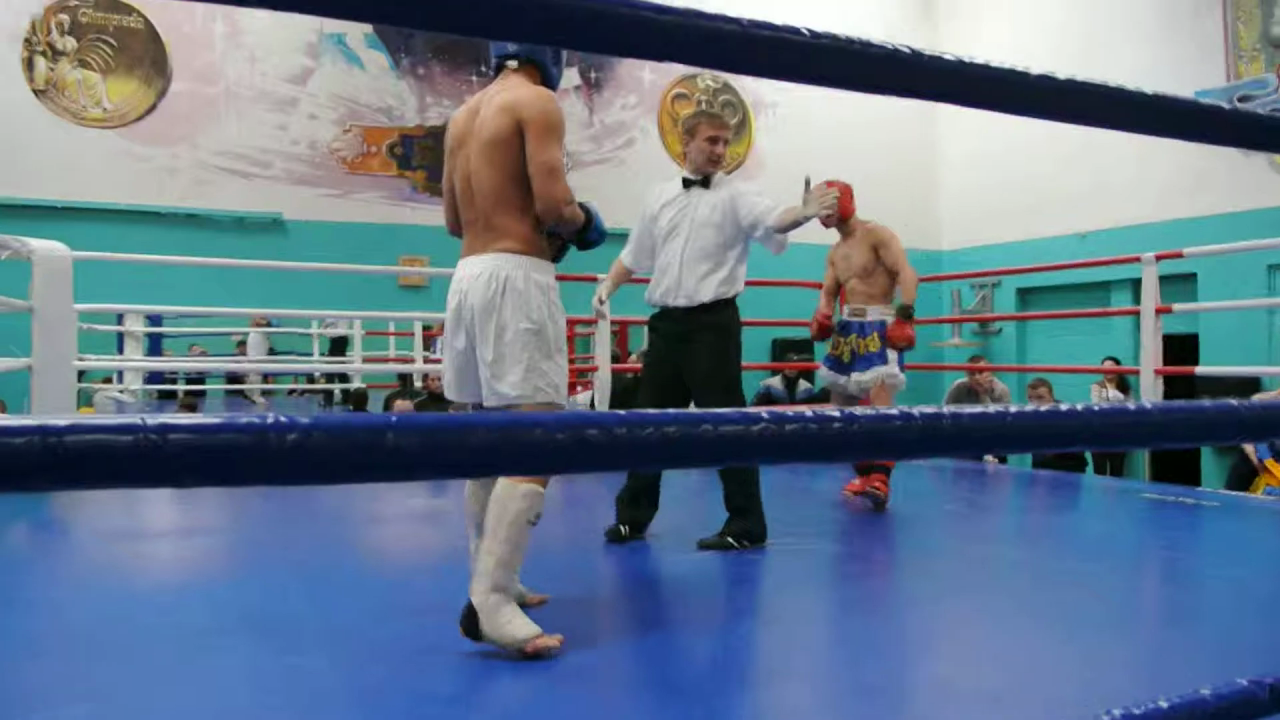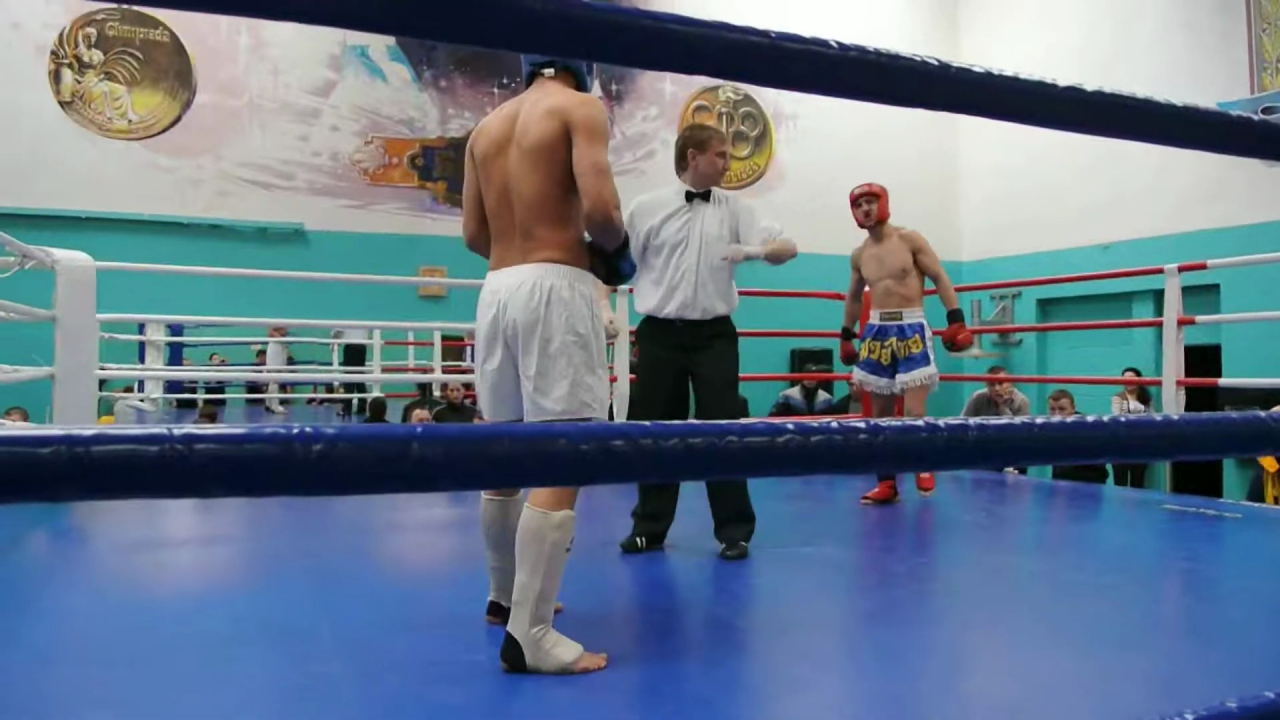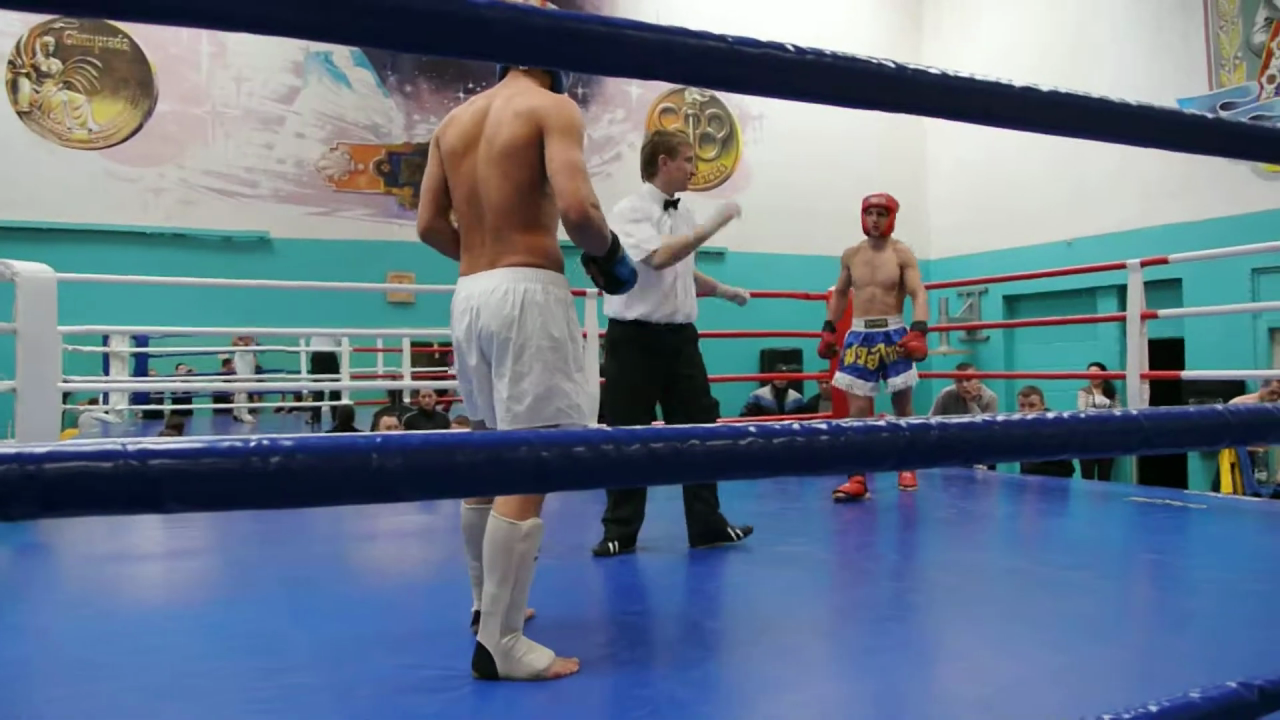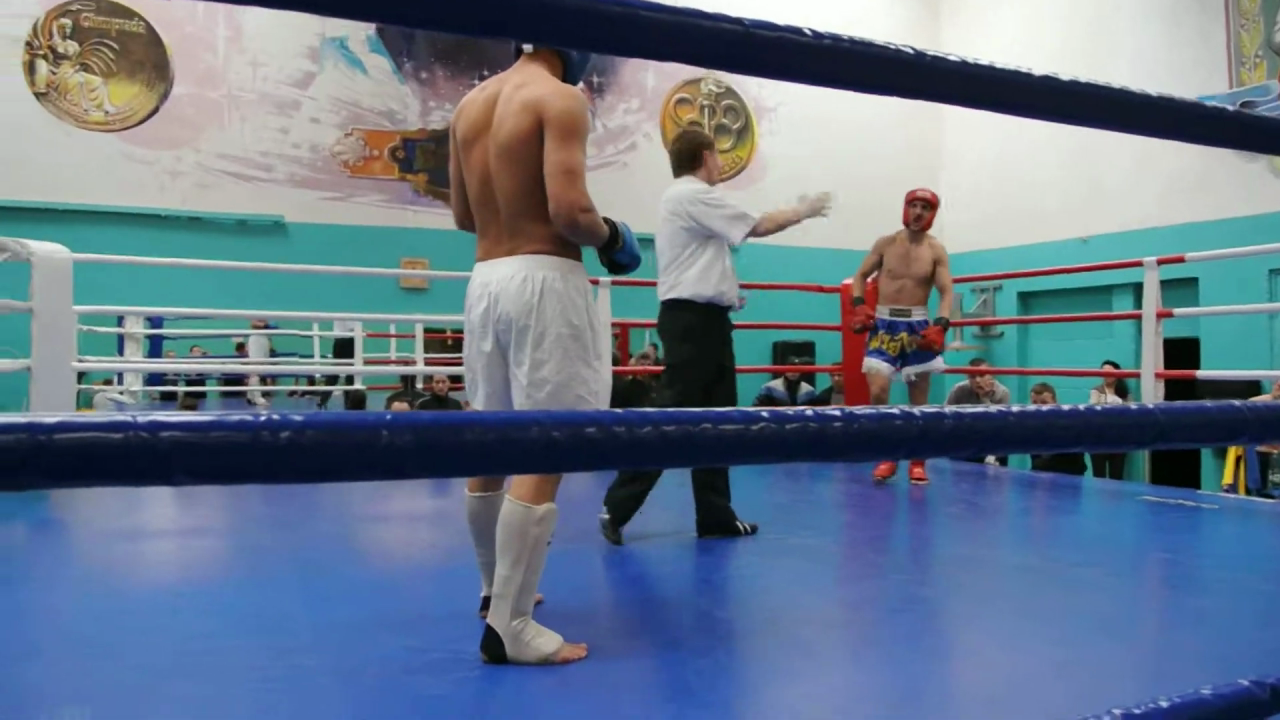
dt=0.3s
person 1, frame 1
left shoulder: (463, 114)
right shoulder: (536, 101)
right elbow: (553, 205)
right wrist: (585, 220)
left hip: (469, 276)
right hip: (516, 279)
left ankle: (492, 579)
right ankle: (489, 601)
person 1, frame 2
left shoulder: (487, 126)
right shoulder: (580, 109)
left elbow: (473, 231)
right elbow: (599, 206)
right wrist: (615, 249)
left hip: (498, 291)
right hip: (554, 289)
left ankle: (506, 594)
right ankle: (529, 636)
person 1, frame 3
left shoulder: (453, 122)
right shoulder: (553, 108)
left elbow: (429, 225)
right elbow: (577, 208)
right wrist: (607, 252)
left hip: (470, 295)
right hip: (529, 293)
left ankle: (487, 604)
right ankle: (499, 644)
person 1, frame 4
left shoulder: (470, 105)
right shoulder: (559, 100)
right elbow: (570, 211)
right wrist: (612, 237)
left hip: (487, 280)
right hip: (544, 281)
left ankle: (498, 590)
right ankle: (509, 627)
person 2, frame 1
left shoulder: (734, 195)
right shoulder: (658, 197)
left elbow: (773, 221)
right elbow: (634, 255)
left wrist: (803, 213)
right wrist: (607, 286)
left hip: (712, 321)
right hip: (665, 322)
left ankle: (746, 525)
right ankle: (633, 514)
person 2, frame 2
left shoulder: (733, 208)
right shoulder: (647, 208)
left elbow: (786, 249)
left wrist: (754, 249)
left hip: (715, 332)
right hip: (663, 334)
left knee: (720, 427)
left ankle: (735, 528)
right ankle: (650, 525)
person 2, frame 3
left shoulder: (684, 215)
right shoulder: (629, 210)
right elbow: (659, 257)
left wrist: (723, 290)
right wrist: (713, 226)
left hip: (680, 336)
right hip: (634, 336)
left knee: (698, 426)
right knee: (627, 434)
left ankle: (707, 523)
right ankle: (620, 530)
person 2, frame 4
left shoulder: (682, 199)
right shoulder: (695, 196)
right elbow: (758, 226)
left wrist: (724, 291)
right wrist: (803, 210)
left hip: (697, 320)
right hip: (690, 319)
right knee: (671, 414)
left ankle: (714, 513)
right ankle: (618, 504)
person 3, frame 1
left shoulder: (876, 234)
right shoulder: (834, 253)
left elbow: (907, 273)
right elbow: (829, 293)
left wrist: (903, 318)
right wrist: (822, 317)
left hip: (879, 328)
right hip: (847, 326)
left knee: (880, 403)
right knee: (841, 408)
left ankle: (879, 481)
right ankle: (864, 473)
person 3, frame 2
left shoulder: (910, 240)
right shoulder: (859, 255)
left elbow: (940, 278)
right elbow: (854, 297)
left wrist: (956, 320)
right wrist: (846, 336)
left hip: (911, 328)
right hip: (876, 330)
left knee: (914, 411)
right knee: (880, 412)
right ankle: (887, 483)
person 3, frame 3
left shoulder: (903, 254)
right shoulder: (851, 255)
left elbow: (918, 294)
right elbow: (840, 293)
left wrist: (919, 332)
right wrist: (829, 329)
left hip: (893, 334)
right hip: (860, 335)
left knee: (902, 409)
right knee: (857, 411)
left ankle: (906, 467)
right ankle: (857, 480)
person 3, frame 4
left shoulder: (936, 251)
right shoulder: (886, 243)
left elbow: (946, 292)
right elbow: (861, 276)
left wrist: (940, 327)
right wrist: (858, 305)
left hip: (917, 326)
right hip: (884, 323)
left knee: (918, 400)
right knee: (877, 393)
left ankle: (917, 462)
right ankle: (888, 458)
